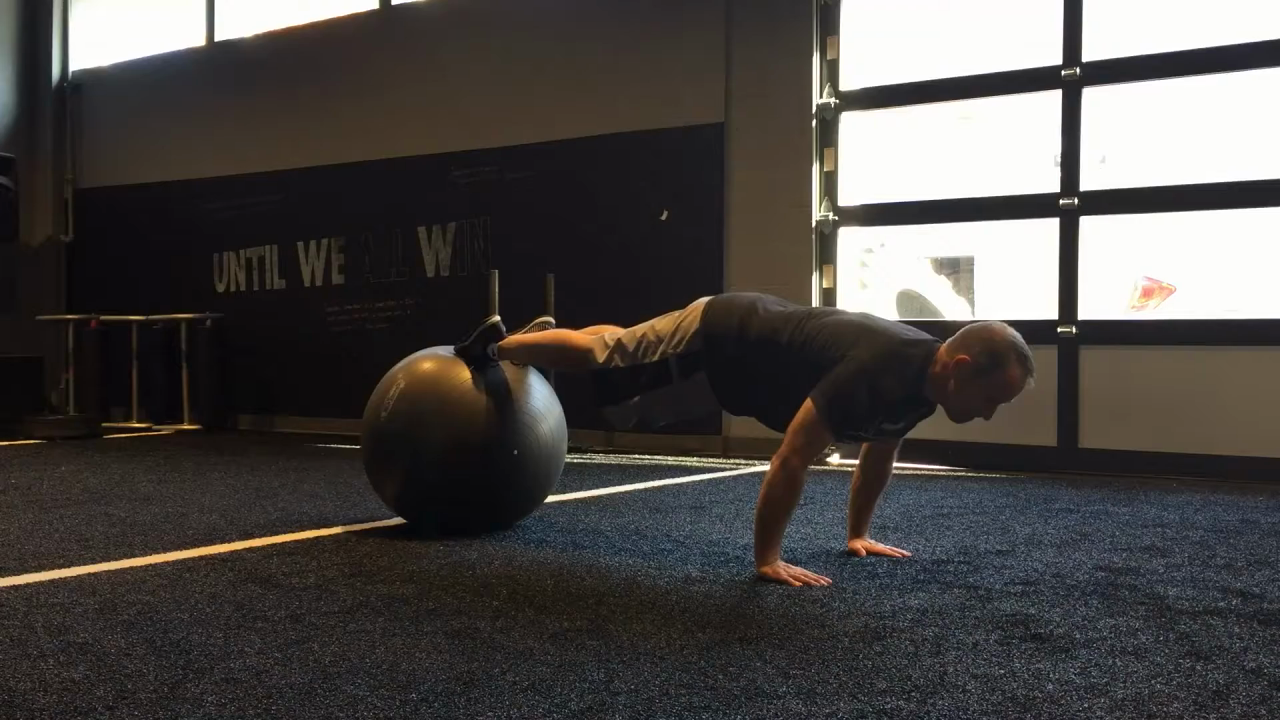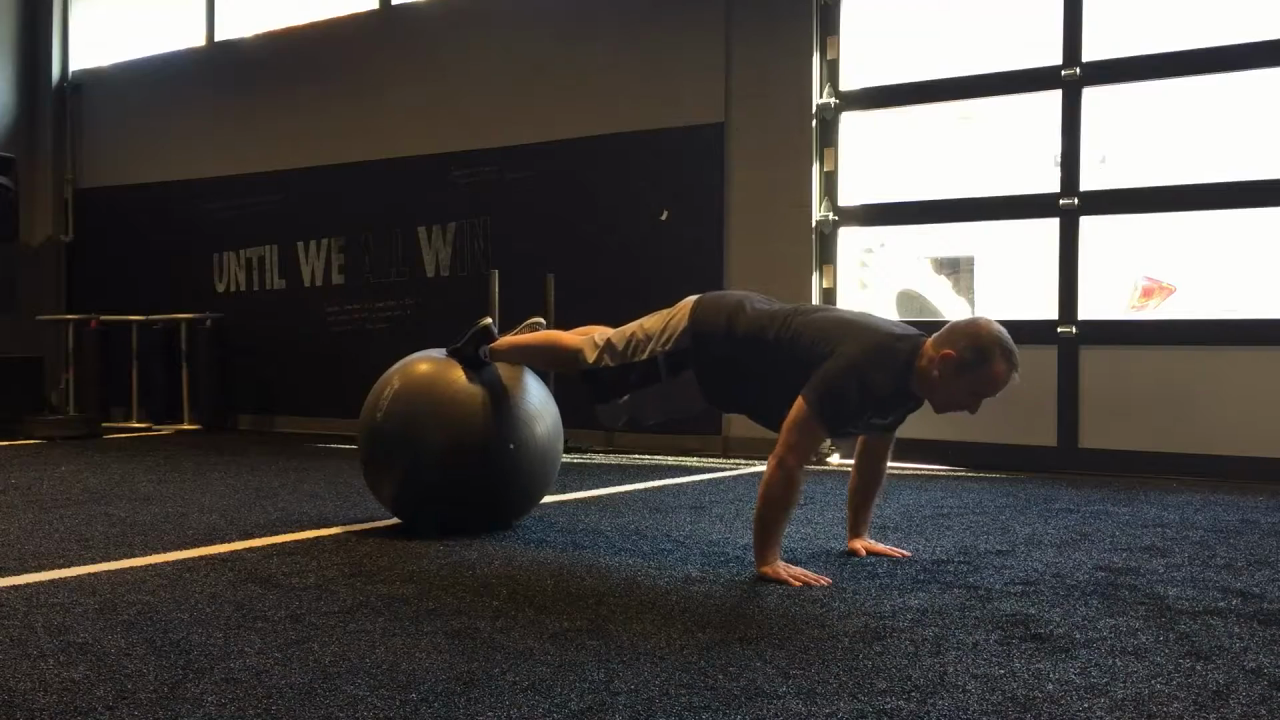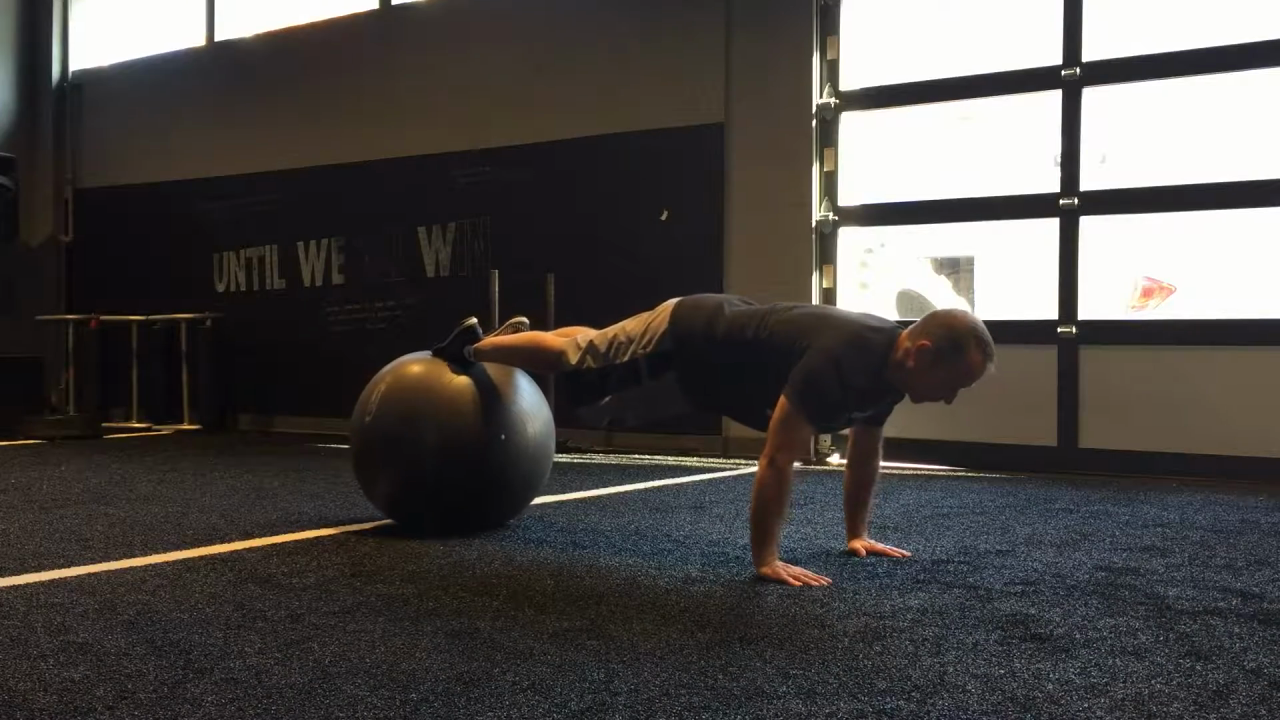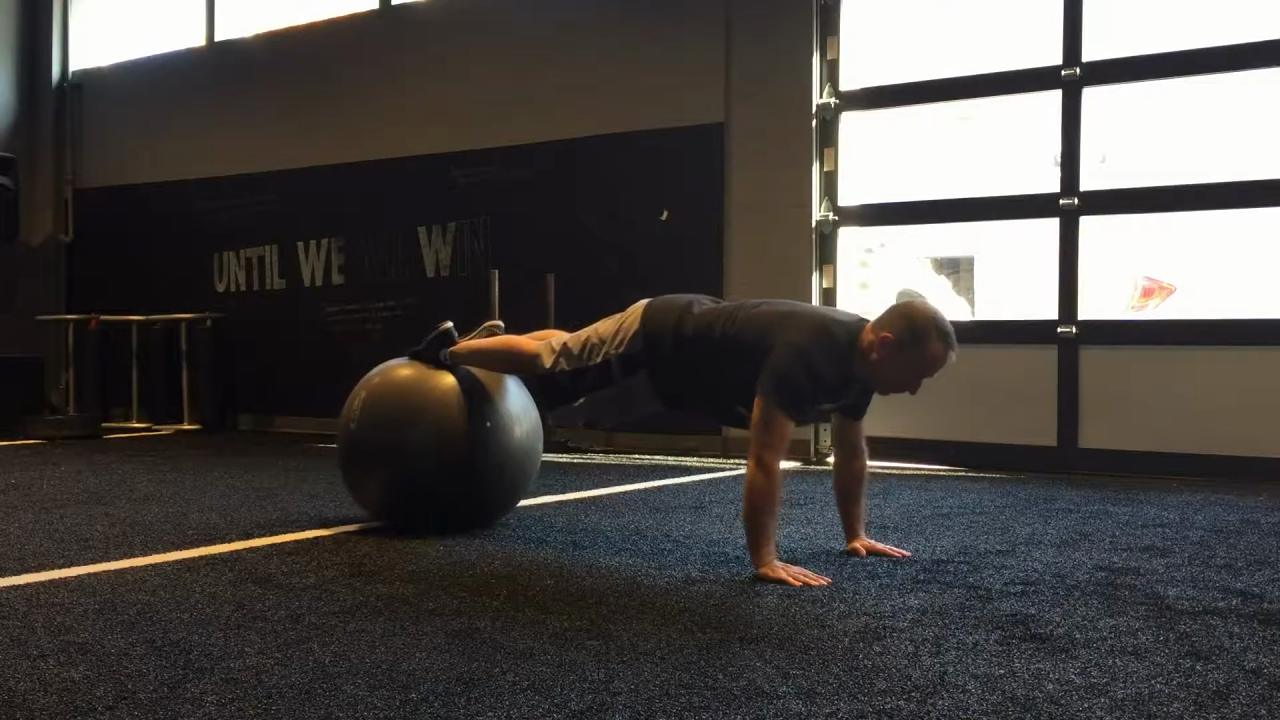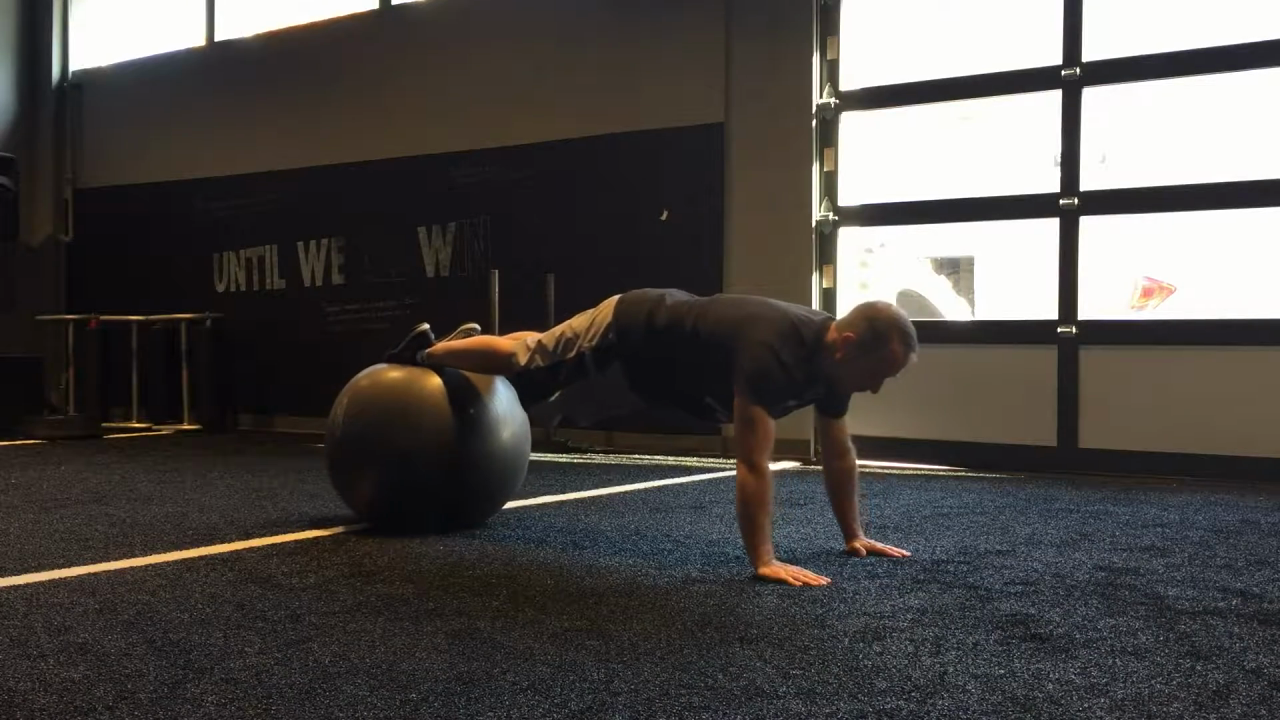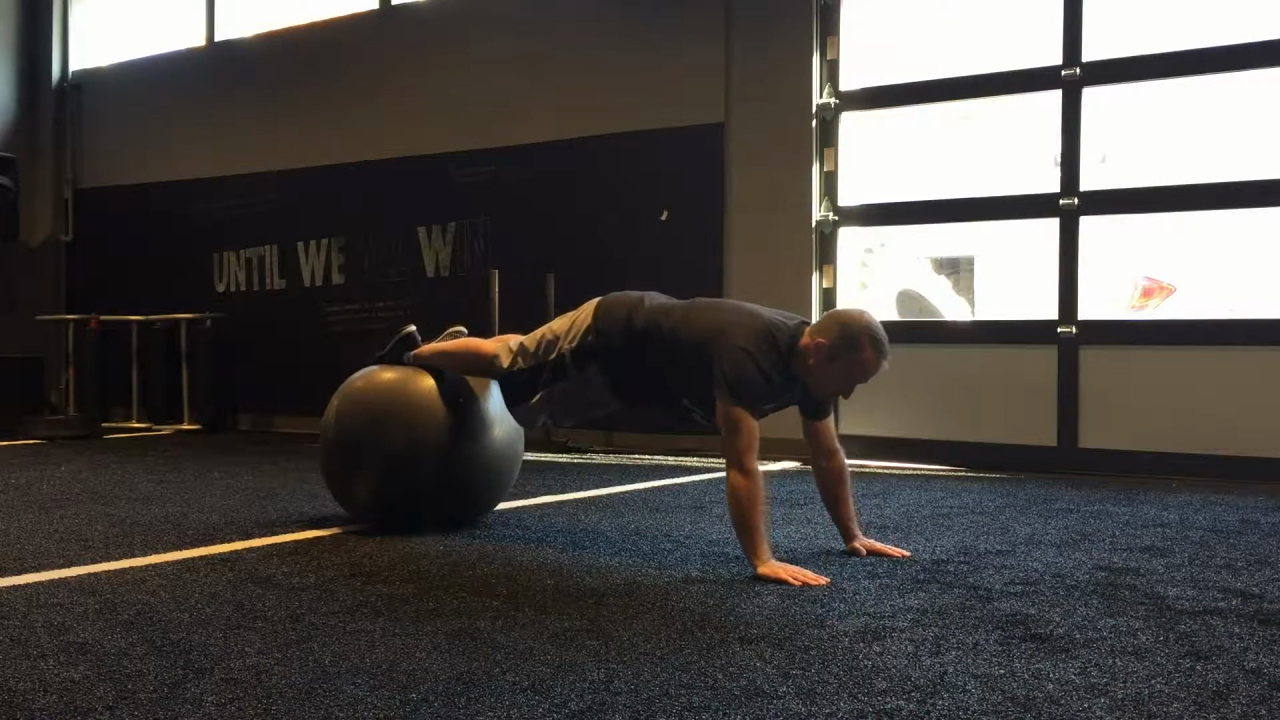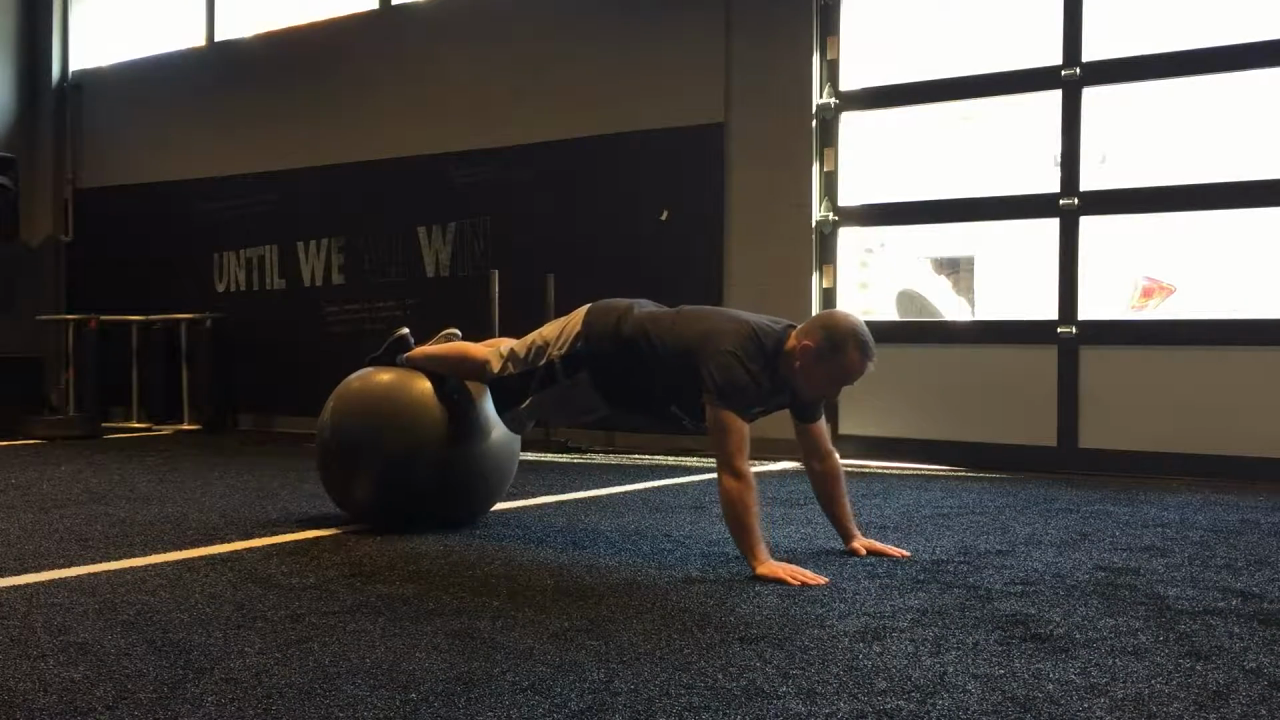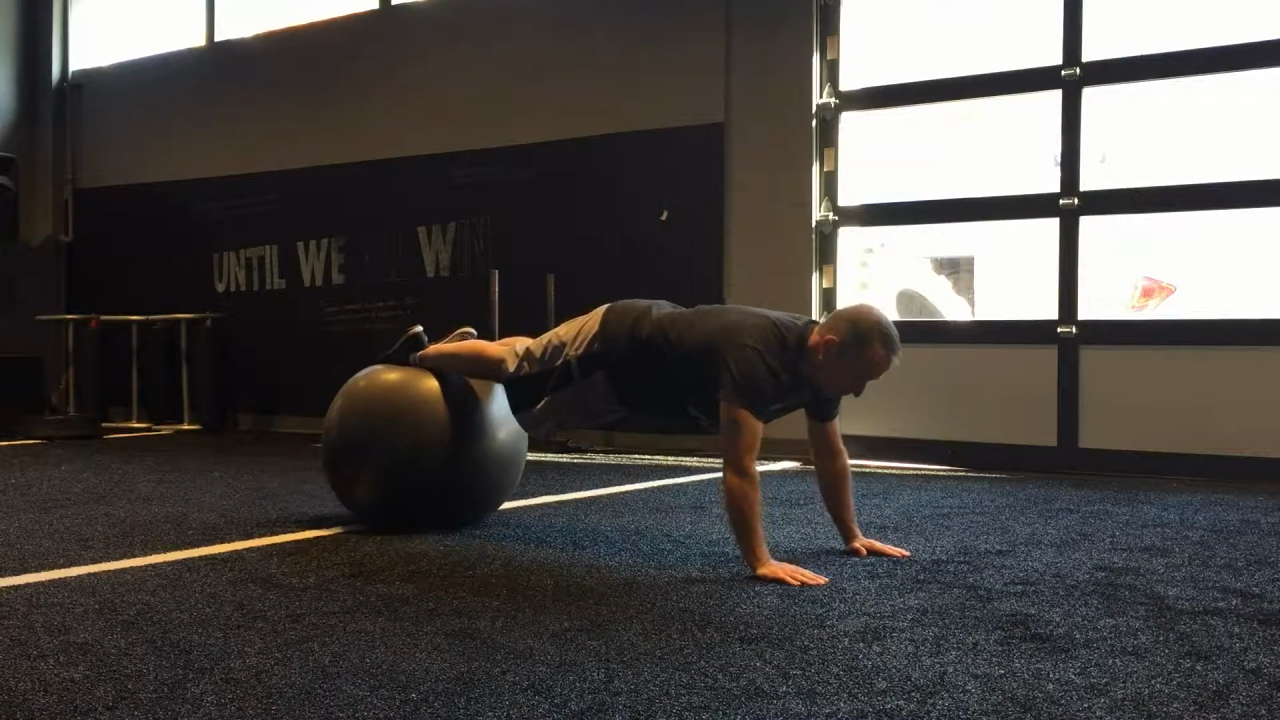
dt=0.5s
person 1, frame 1
left shoulder: (923, 378)
right shoulder: (878, 372)
left elbow: (879, 452)
right elbow: (790, 460)
left wrist: (858, 534)
right wrist: (767, 559)
left hip: (753, 329)
right hip: (714, 341)
left knee: (615, 344)
right knee: (597, 358)
left ankle: (539, 333)
right ankle: (496, 344)
person 1, frame 2
left shoulder: (909, 373)
right shoulder: (865, 367)
left elbow: (873, 450)
right elbow: (787, 461)
left wrist: (857, 533)
right wrist: (767, 560)
left hip: (742, 325)
right hip: (702, 339)
left knee: (608, 343)
right knee: (587, 358)
left ankle: (536, 330)
right ankle: (489, 345)
person 1, frame 3
left shoulder: (890, 365)
right shoulder: (841, 360)
left elbow: (864, 451)
right elbow: (778, 458)
left wrist: (857, 534)
right wrist: (766, 560)
left hip: (719, 331)
right hip: (682, 342)
left knee: (592, 344)
right knee: (572, 360)
left ankle: (516, 332)
right ankle: (473, 344)
person 1, frame 4
left shoulder: (860, 360)
right shoulder: (808, 351)
left elbow: (850, 451)
right elbow: (763, 460)
left wrist: (855, 534)
right wrist: (764, 561)
left hip: (693, 326)
right hip: (653, 343)
left knee: (567, 348)
right knee: (547, 364)
left ankle: (489, 335)
right ankle: (449, 346)
person 1, frame 5
left shoulder: (831, 356)
right shoulder: (775, 350)
left elbow: (837, 453)
right elbow: (753, 462)
left wrist: (854, 535)
right wrist: (763, 561)
left hip: (666, 324)
right hip: (627, 336)
left knee: (539, 354)
right knee: (523, 365)
left ankle: (471, 337)
right ankle: (429, 349)
person 1, frame 6
left shoulder: (813, 358)
right shoulder: (750, 353)
left elbow: (827, 455)
right elbow: (742, 464)
left wrist: (853, 535)
right wrist: (761, 560)
left hip: (646, 324)
right hip: (605, 339)
left knee: (515, 358)
right knee: (507, 366)
left ankle: (455, 340)
right ankle: (413, 351)
person 1, frame 7
left shoulder: (800, 364)
right shoulder: (736, 359)
left elbow: (820, 456)
right elbow: (733, 467)
left wrist: (851, 535)
right wrist: (760, 560)
left hip: (637, 329)
right hip: (595, 346)
left knee: (512, 363)
right knee: (499, 371)
left ankle: (449, 342)
right ankle: (407, 352)
person 1, frame 8
left shoulder: (820, 363)
right shoulder: (758, 354)
left elbow: (830, 455)
right elbow: (739, 466)
left wrist: (852, 535)
right wrist: (760, 561)
left hip: (652, 333)
right hip: (613, 348)
left knee: (526, 358)
right knee: (514, 369)
left ankle: (467, 341)
right ankle: (420, 350)
